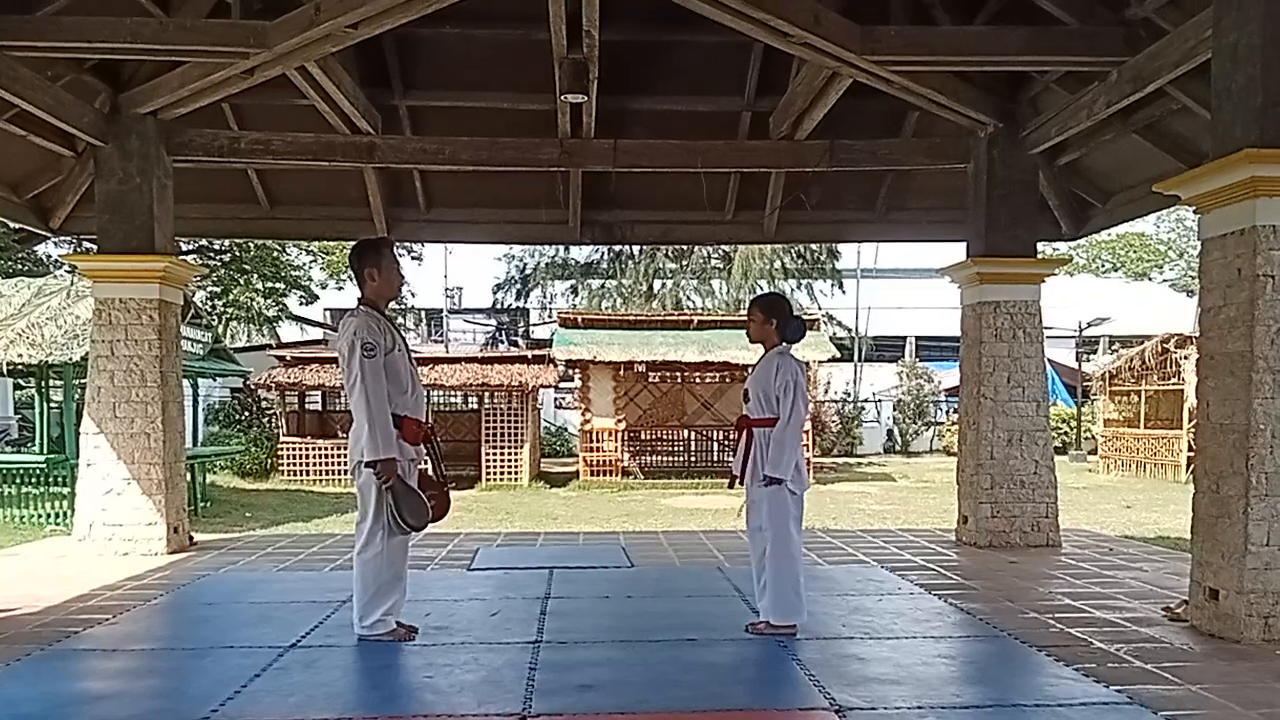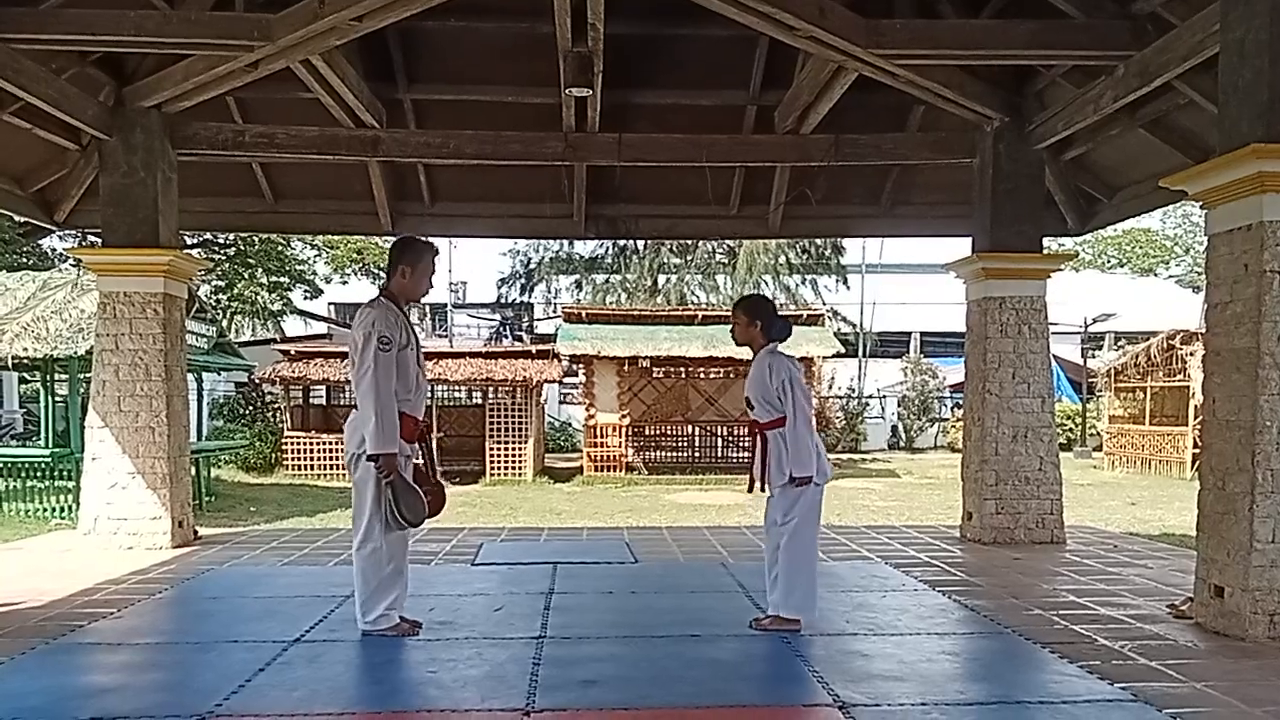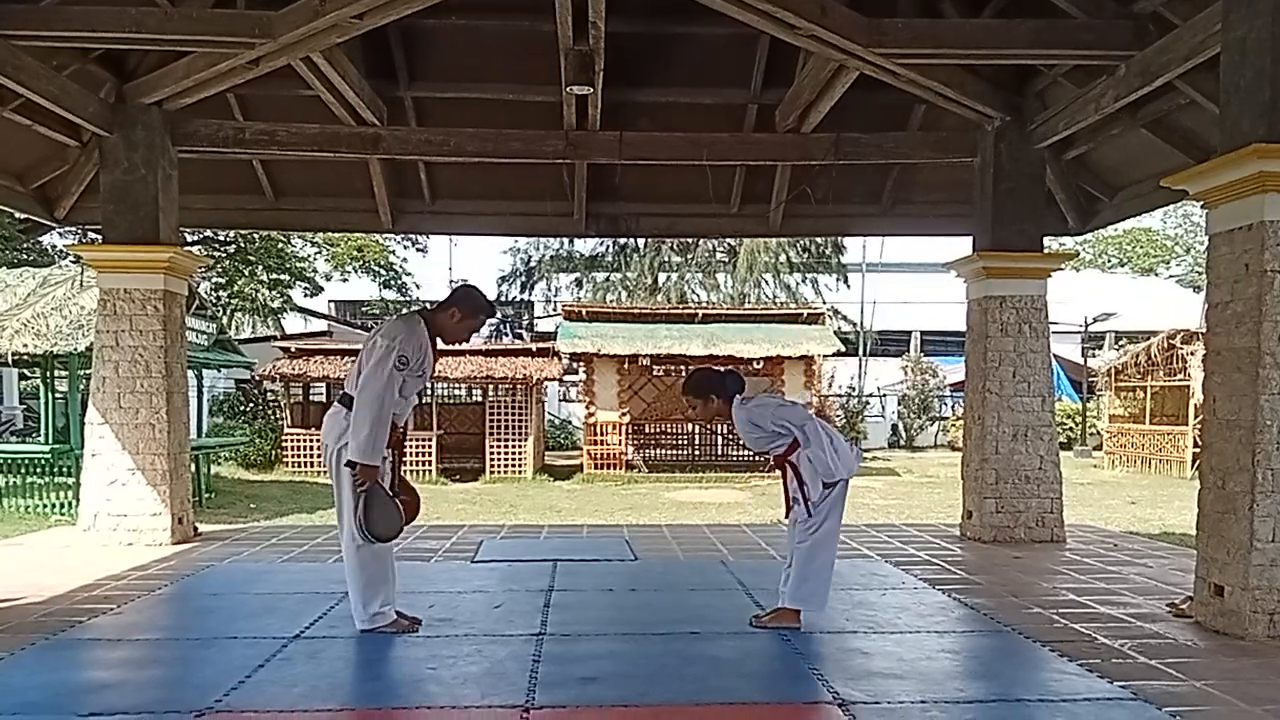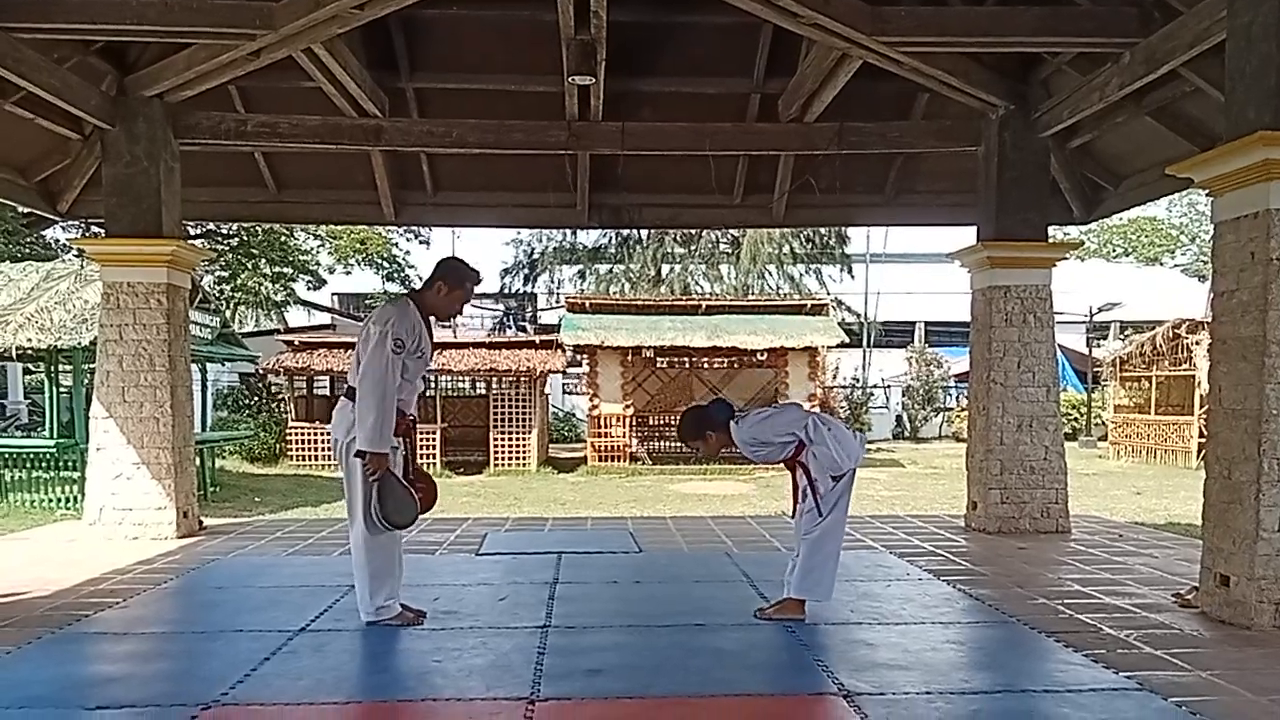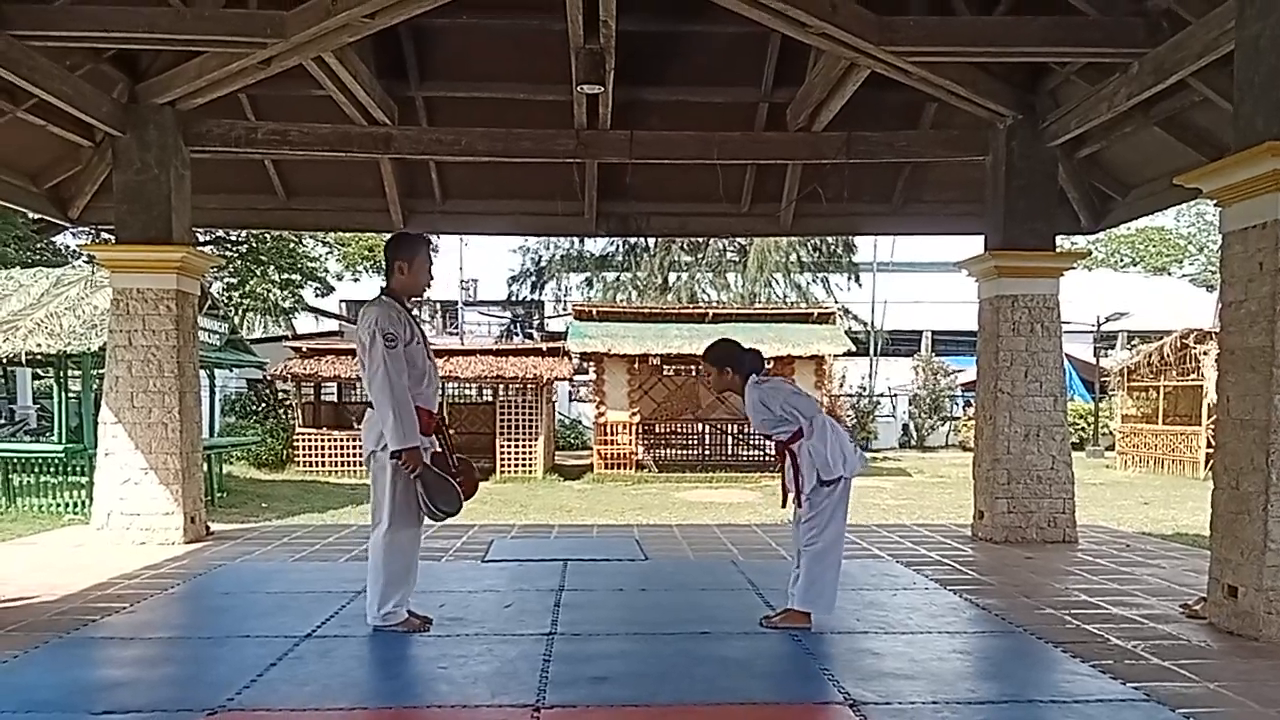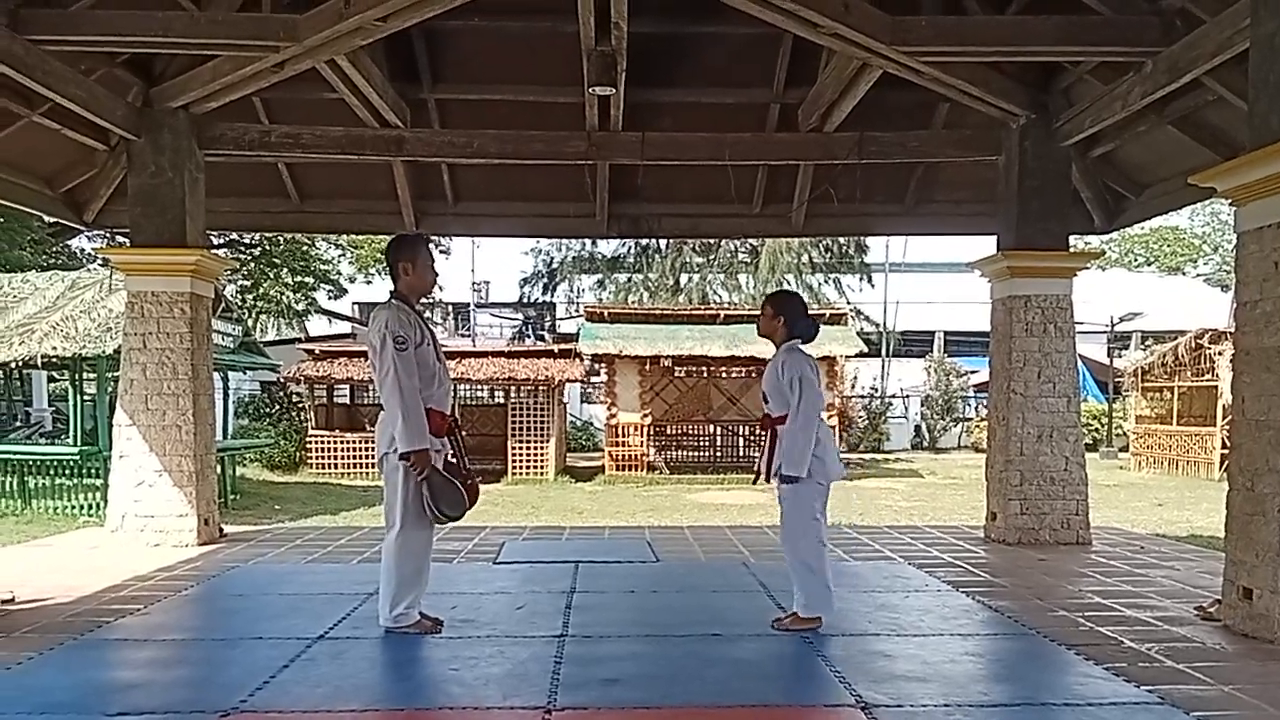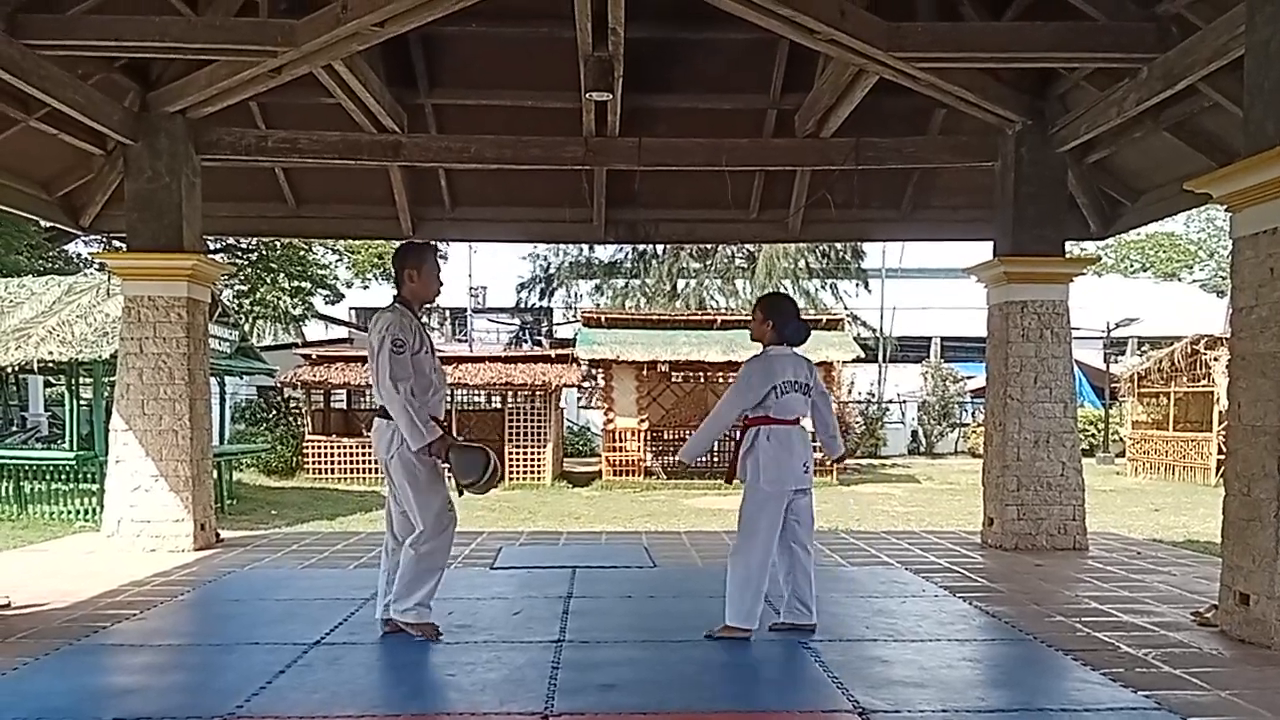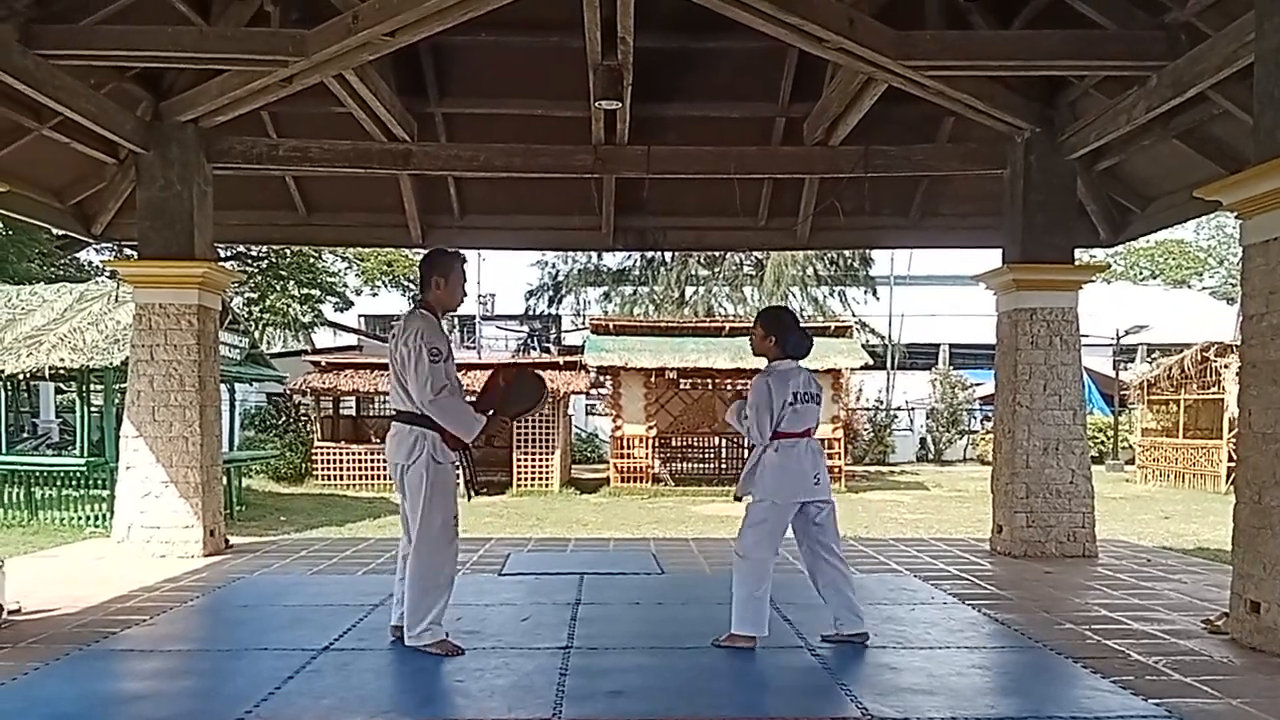
dt=0.4s
person 1, frame 1
left shoulder: (381, 324)
right shoulder: (362, 327)
right elbow: (368, 398)
right wrist: (383, 455)
left hip: (399, 443)
right hip: (383, 446)
left knee: (394, 534)
right knee: (379, 534)
left ankle: (384, 616)
right ankle: (372, 623)
person 1, frame 2
left shoulder: (395, 318)
right shoulder: (378, 319)
right elbow: (376, 390)
right wrist: (386, 450)
left hip: (395, 438)
right hip: (379, 441)
left knee: (393, 529)
right knee: (377, 529)
left ankle: (386, 610)
right ankle: (376, 618)
person 1, frame 3
left shoulder: (420, 336)
right shoulder: (405, 337)
right elbow: (374, 398)
left wrist: (377, 455)
right wrist: (367, 459)
left hip: (369, 436)
right hip: (353, 433)
right knee: (363, 527)
left ankle: (381, 607)
right ankle: (373, 614)
person 1, frame 4
left shoulder: (415, 320)
right shoulder: (397, 319)
right elbow: (375, 386)
left wrist: (387, 445)
right wrist: (375, 448)
left hip: (382, 428)
right hip: (364, 426)
right knee: (372, 518)
left ankle: (386, 600)
right ankle: (378, 607)
person 1, frame 5
left shoulder: (400, 315)
right shoulder: (382, 317)
right elbow: (389, 387)
right wrist: (407, 444)
left hip: (408, 432)
right hip: (395, 435)
left knee: (406, 523)
right knee: (394, 523)
left ankle: (394, 606)
right ankle: (386, 612)
person 1, frame 6
left shoulder: (410, 318)
right shoulder: (392, 320)
right elbow: (399, 389)
right wrist: (416, 446)
left hip: (422, 435)
right hip: (408, 437)
left knee: (418, 525)
right knee: (407, 525)
left ankle: (406, 607)
right ankle: (398, 614)
person 1, frame 7
left shoulder: (409, 323)
right shoulder: (393, 323)
right elbow: (395, 389)
left wrist: (433, 436)
right wrist: (430, 438)
left hip: (413, 437)
right hip: (406, 438)
left knee: (405, 528)
right knee: (436, 521)
left ankle: (394, 611)
right ankle: (409, 607)
person 1, frame 8
left shoulder: (418, 325)
right shoulder: (423, 329)
right elbow: (433, 396)
left wrist: (474, 412)
right wrist: (480, 426)
left hip: (419, 441)
right hip: (423, 443)
left knee: (420, 536)
right knee: (435, 538)
left ankle: (405, 619)
right ankle: (422, 630)
person 2, frame 1
left shoulder: (785, 366)
right shoulder: (768, 363)
left elbow: (790, 421)
left wrist: (776, 469)
left hip: (775, 467)
right hip: (760, 466)
left knee: (779, 539)
right knee: (762, 538)
left ankle: (784, 617)
right ankle: (774, 612)
person 2, frame 2
left shoulder: (777, 364)
right shoulder: (762, 363)
left elbow: (799, 416)
left wrist: (802, 469)
left hip: (794, 465)
right hip: (780, 464)
left knee: (793, 534)
right knee: (779, 534)
left ankle: (791, 613)
right ankle: (782, 609)
person 2, frame 3
left shoulder: (748, 413)
right shoulder: (742, 410)
left elbow: (801, 421)
right elbow: (795, 413)
left wrist: (832, 466)
left hip: (822, 464)
right hip: (807, 467)
left knee: (811, 535)
right knee: (801, 534)
left ankle: (791, 611)
right ankle: (788, 605)
person 2, frame 4
left shoulder: (746, 434)
right shoulder: (742, 429)
left elbow: (797, 418)
right elbow: (788, 413)
left hip: (831, 455)
right hip: (817, 460)
left knee: (816, 530)
right knee: (808, 530)
left ankle: (795, 602)
right ankle: (793, 597)
person 2, frame 5
left shoulder: (760, 394)
right shoulder: (756, 391)
left elbow: (810, 415)
right elbow: (805, 408)
left wrist: (823, 470)
left hip: (822, 462)
right hip: (811, 461)
left knee: (817, 536)
right knee: (807, 535)
left ankle: (803, 611)
right ankle: (799, 605)
person 2, frame 6
left shoulder: (792, 360)
right shoulder: (787, 358)
left elbow: (806, 413)
left wrist: (794, 464)
left hip: (801, 457)
right hip: (796, 456)
left knee: (798, 535)
right knee: (801, 534)
left ankle: (811, 611)
right ankle: (807, 607)
person 2, frame 7
left shoulder: (759, 366)
right shoulder: (804, 366)
left elbow: (726, 412)
right elbow: (823, 408)
left wrist: (690, 451)
right wrist: (834, 446)
left hip: (768, 459)
right hip: (797, 457)
left knee: (752, 543)
right knee: (795, 542)
left ankle: (740, 622)
right ankle: (801, 615)
person 2, frame 8
left shoulder: (765, 382)
right shoulder: (807, 378)
left elbow: (757, 432)
left wrist: (736, 412)
left hip: (778, 473)
right hip: (811, 470)
left knee: (752, 552)
right knee: (824, 551)
left ankle: (746, 630)
right ankle: (852, 625)
